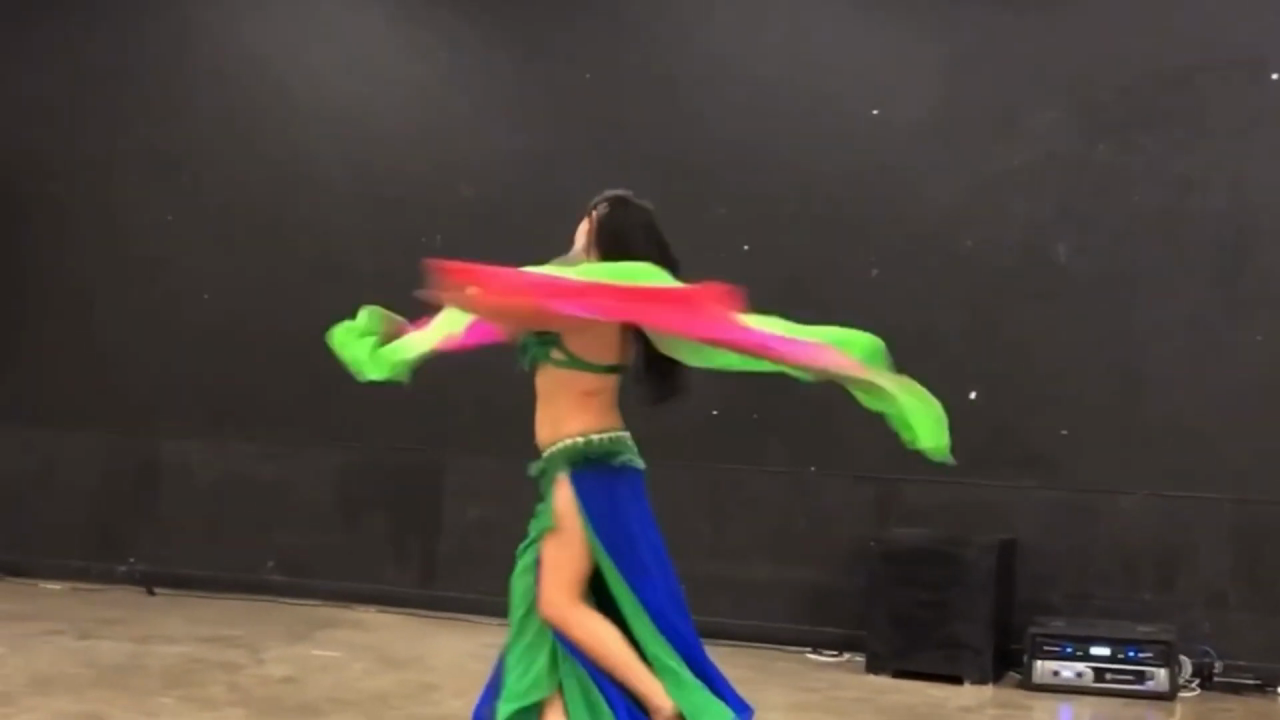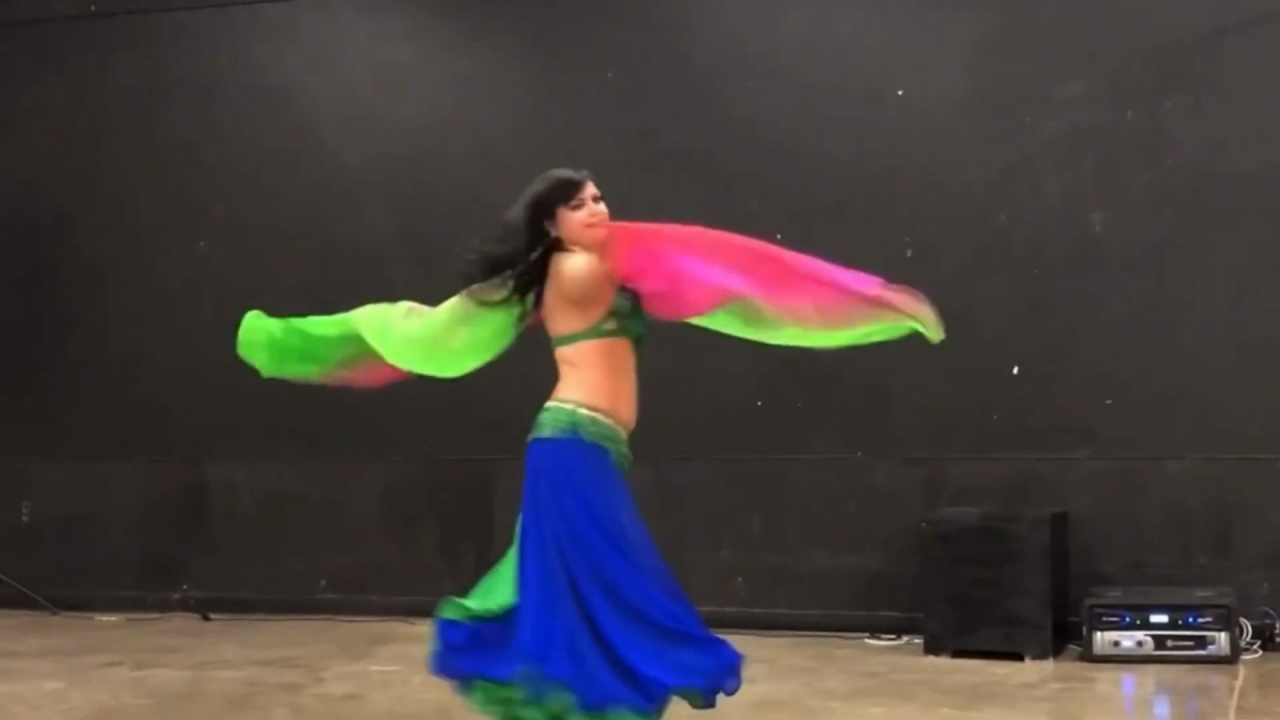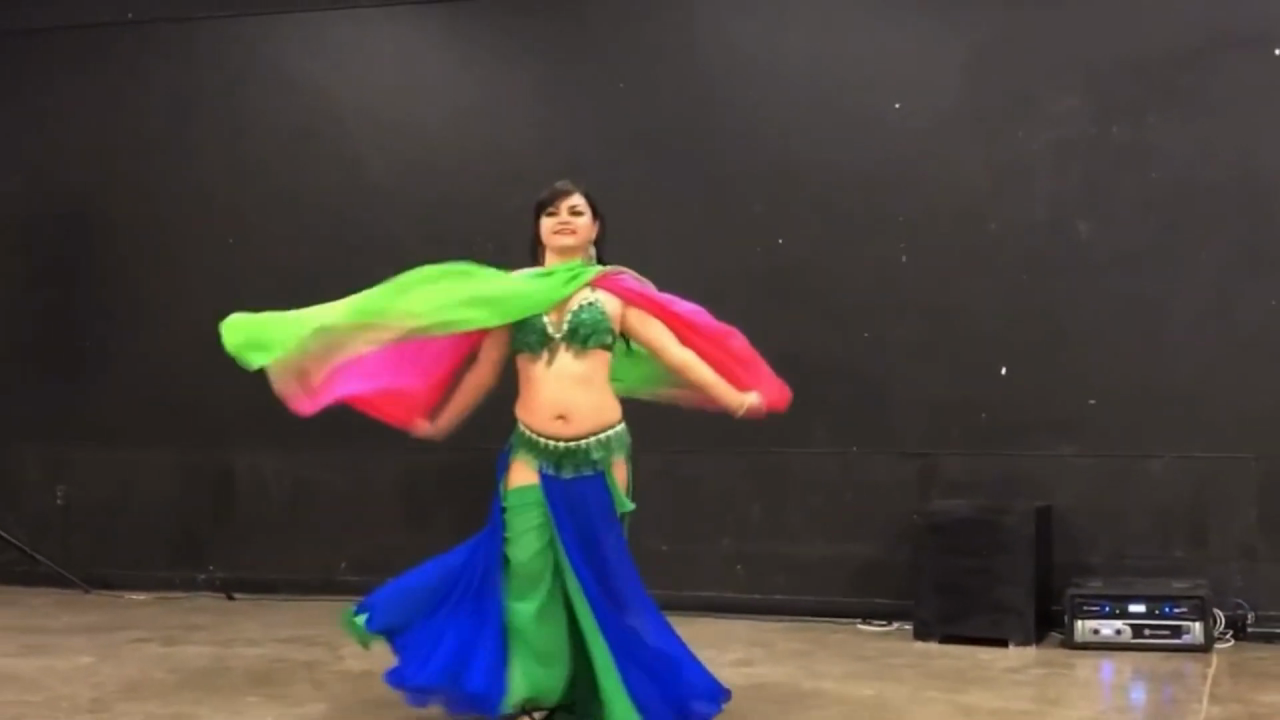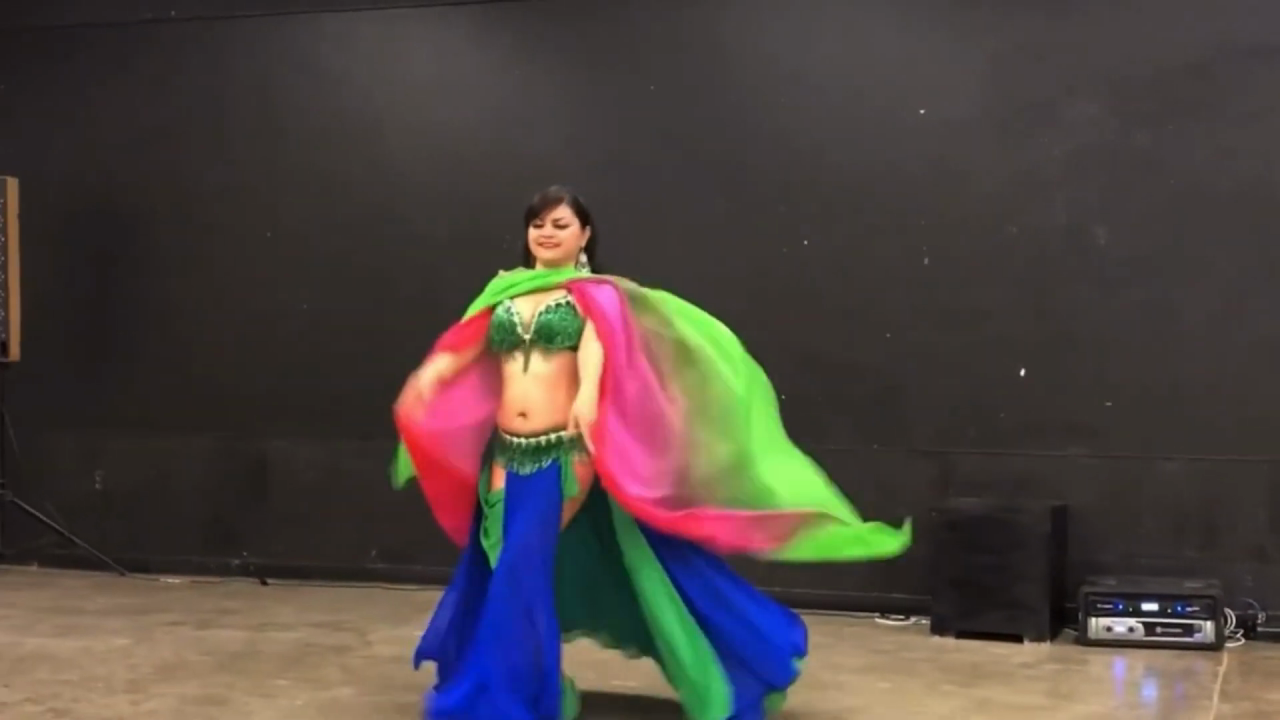
dt=0.5s
person 1, frame 1
left shoulder: (575, 289)
right shoulder: (630, 297)
left hip: (584, 465)
right hip: (601, 460)
left knee: (561, 605)
right knee: (538, 590)
person 1, frame 2
left shoulder: (602, 275)
right shoulder: (572, 269)
right elbow: (611, 283)
left hip: (586, 444)
right hip: (577, 440)
left knee: (576, 584)
right knee: (606, 581)
person 1, frame 3
left shoulder: (616, 293)
right shoulder: (515, 293)
left elbow: (669, 349)
right elbow: (486, 370)
left wrist: (735, 399)
right wrist: (439, 423)
left hip: (601, 453)
right hip: (531, 454)
left knee: (601, 575)
right knee: (527, 570)
person 1, frame 4
left shoulder: (594, 295)
right shoulder: (504, 294)
left elbow: (596, 349)
right elbow: (461, 351)
left wrist: (588, 396)
right wrist: (427, 379)
left hip: (565, 452)
right hip: (508, 452)
left knee: (524, 571)
right knee: (508, 568)
